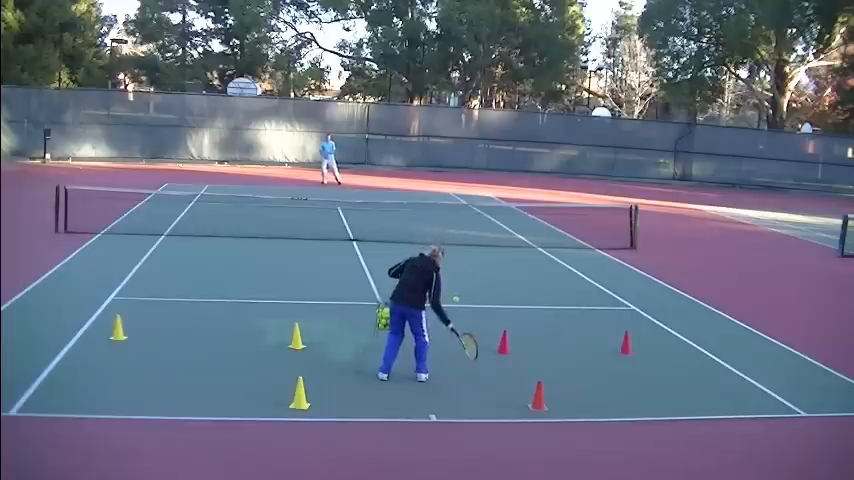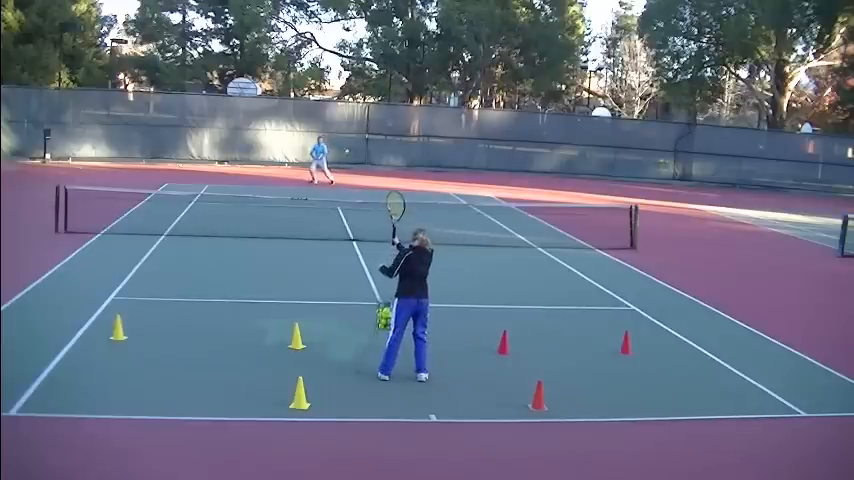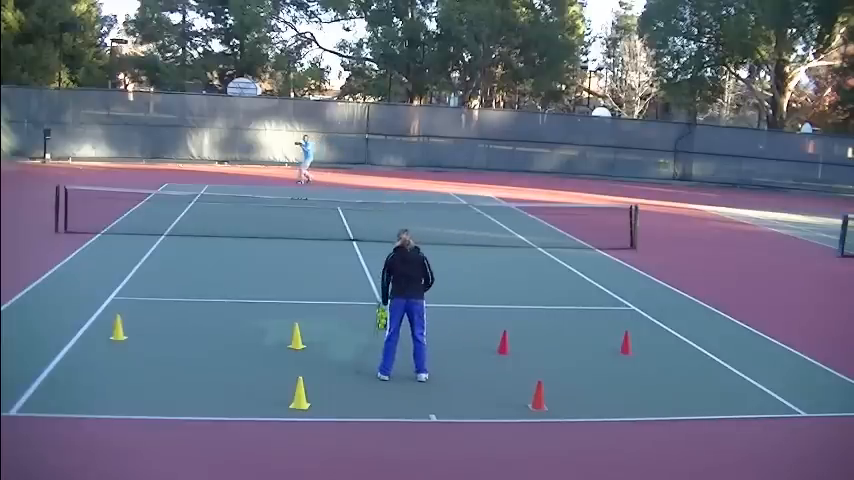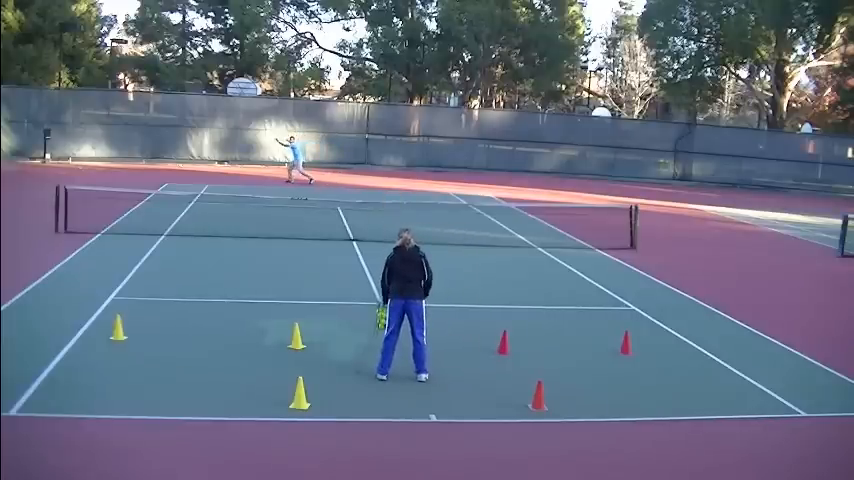
dt=0.5s
person 1, frame 1
left shoulder: (412, 260)
right shoulder: (434, 273)
left elbow: (392, 272)
right elbow: (434, 302)
right wrist: (447, 322)
left hip: (397, 302)
right hip: (416, 307)
left knee: (394, 335)
right knee: (422, 338)
left ankle: (384, 371)
right ankle: (421, 372)
person 1, frame 2
left shoulder: (407, 253)
right shoulder: (428, 255)
left elbow: (392, 272)
left wrist: (383, 268)
right wrist: (399, 245)
left hip: (404, 299)
right hip: (422, 299)
left knee: (395, 335)
right knee: (421, 335)
left ankle: (385, 371)
right ankle: (422, 372)
person 1, frame 3
left shoulder: (392, 257)
right shoulder: (420, 256)
left elbow: (385, 280)
right elbow: (430, 279)
left wrist: (385, 300)
left hip: (397, 299)
right hip: (416, 299)
left knee: (391, 335)
right knee: (419, 335)
left ankle: (384, 371)
right ankle: (421, 372)
person 1, frame 4
left shoulder: (392, 256)
right shoulder: (420, 255)
left elbow: (385, 281)
right elbow: (428, 277)
left wrist: (385, 299)
right wrist: (425, 294)
left hip: (396, 299)
right hip: (415, 299)
left knee: (390, 335)
right knee: (419, 336)
left ankle: (382, 371)
right ankle: (421, 372)
